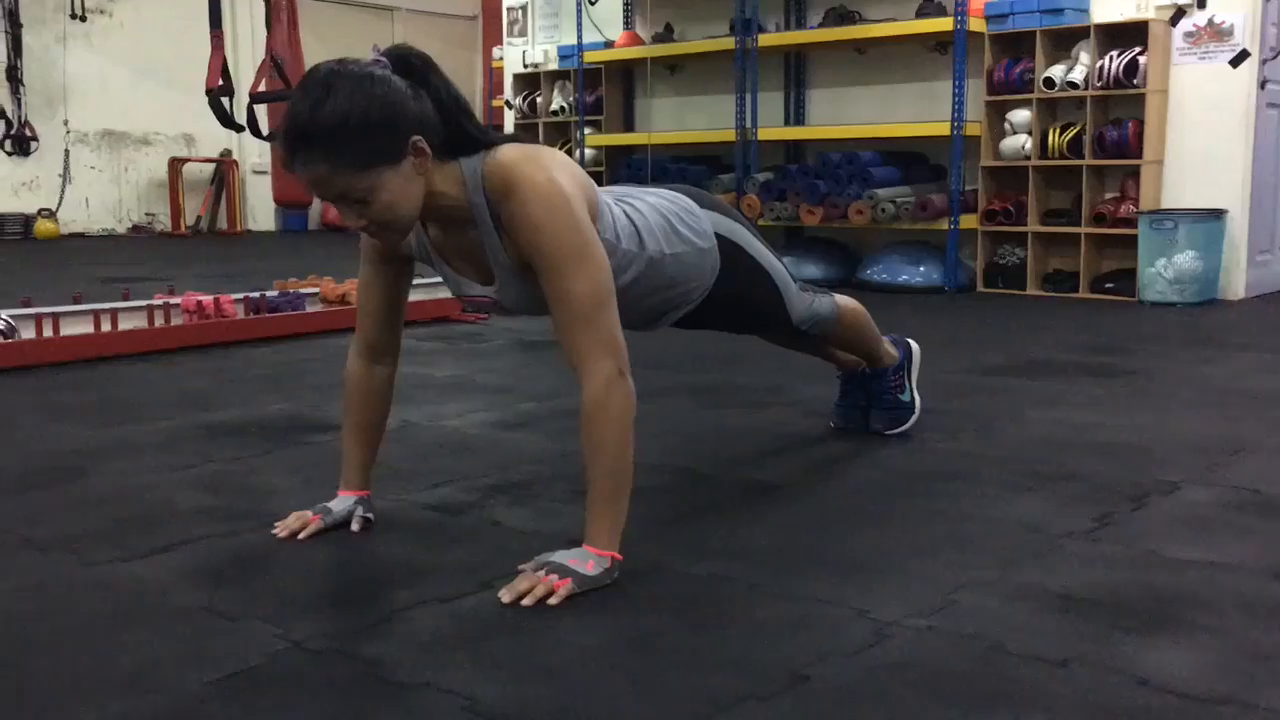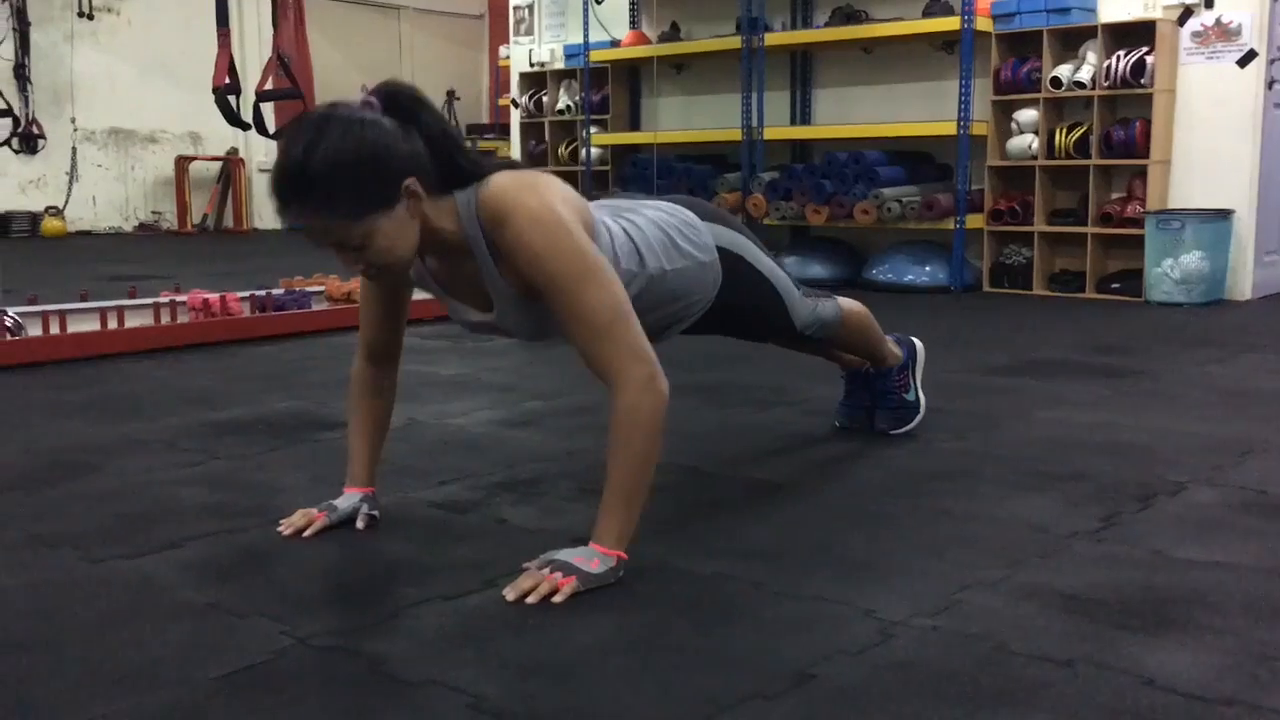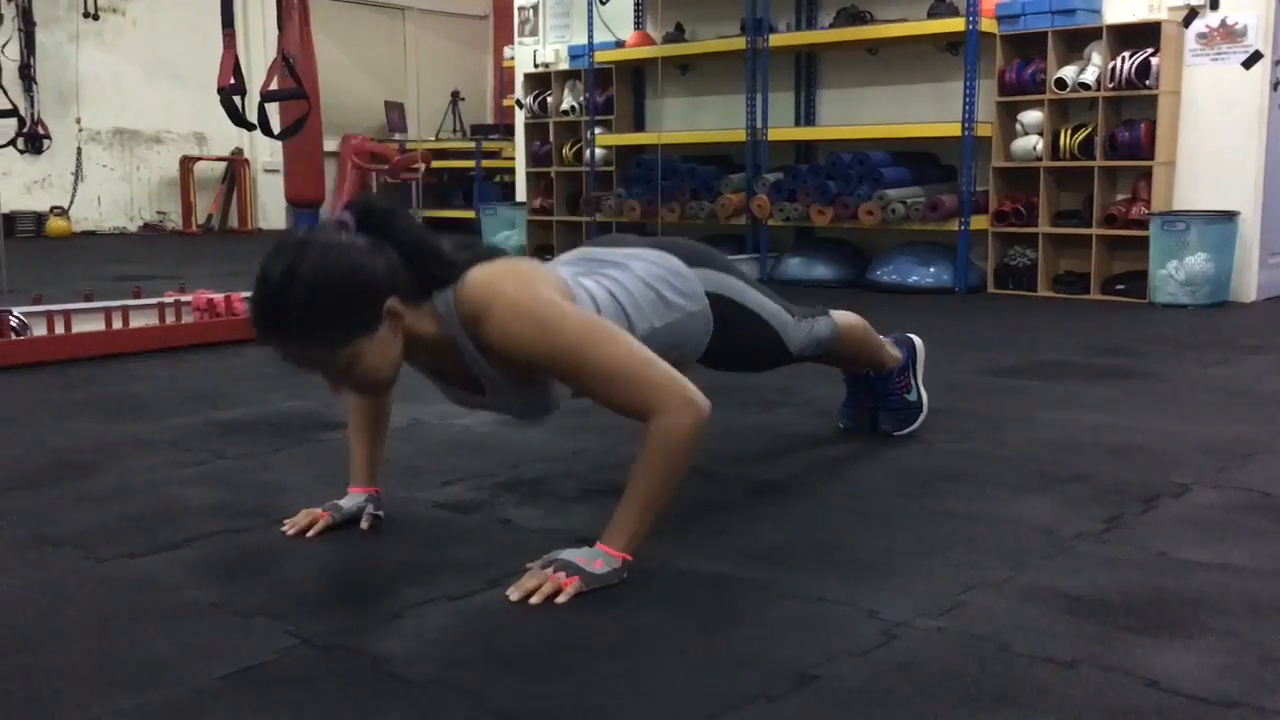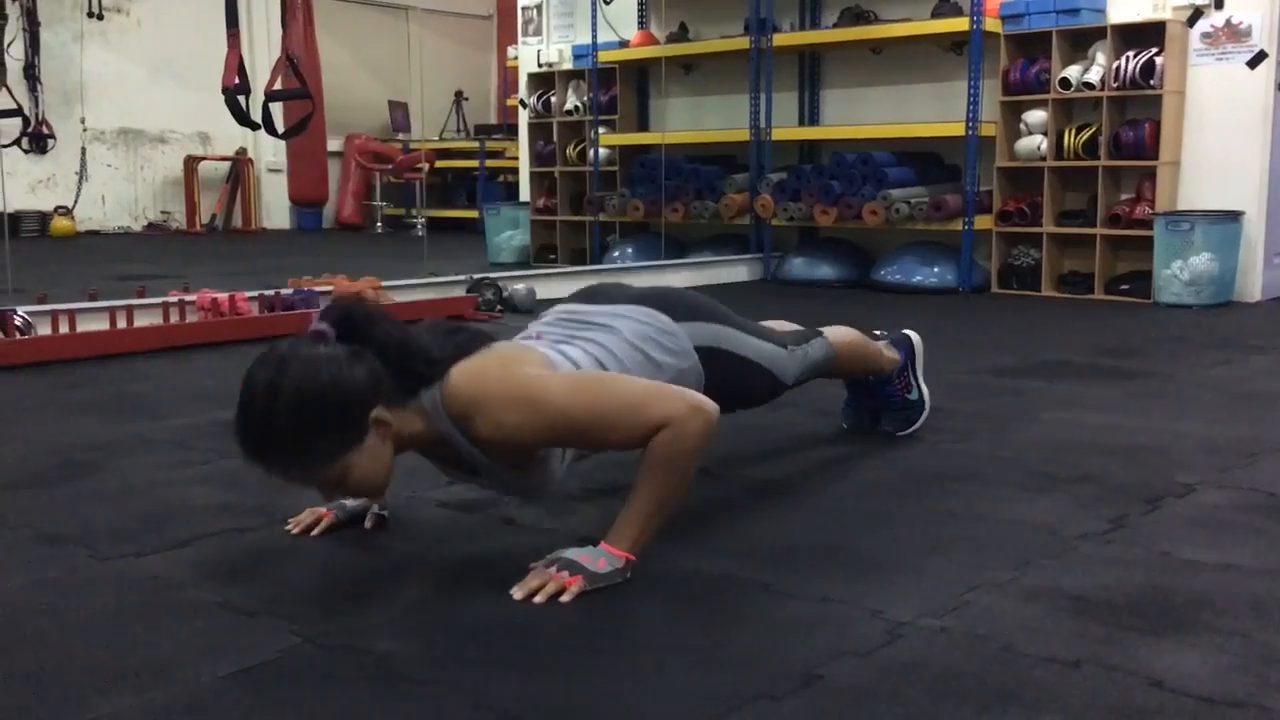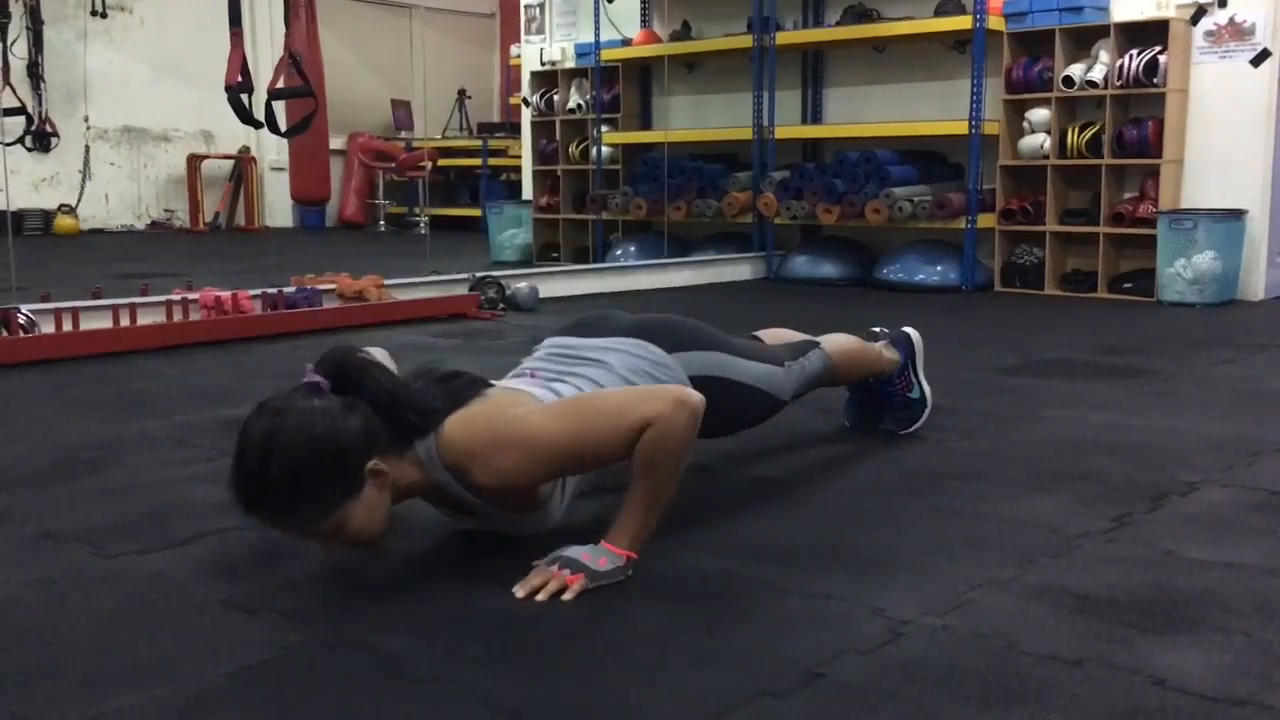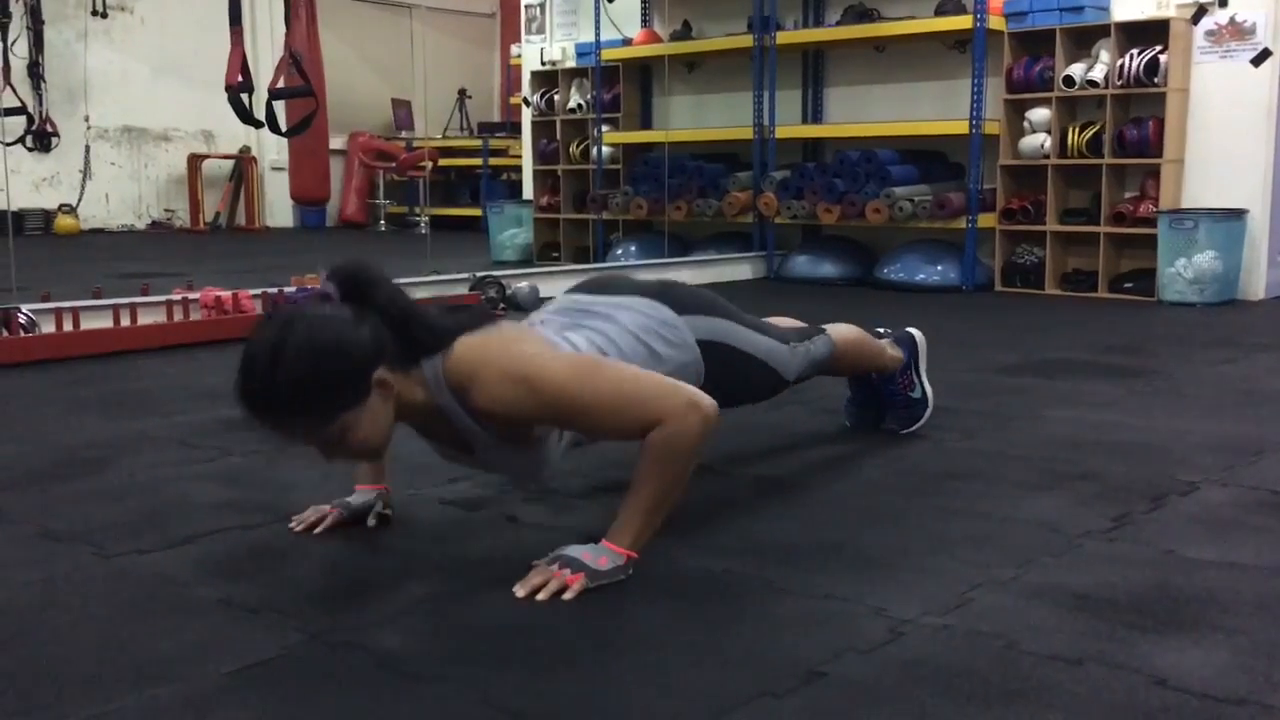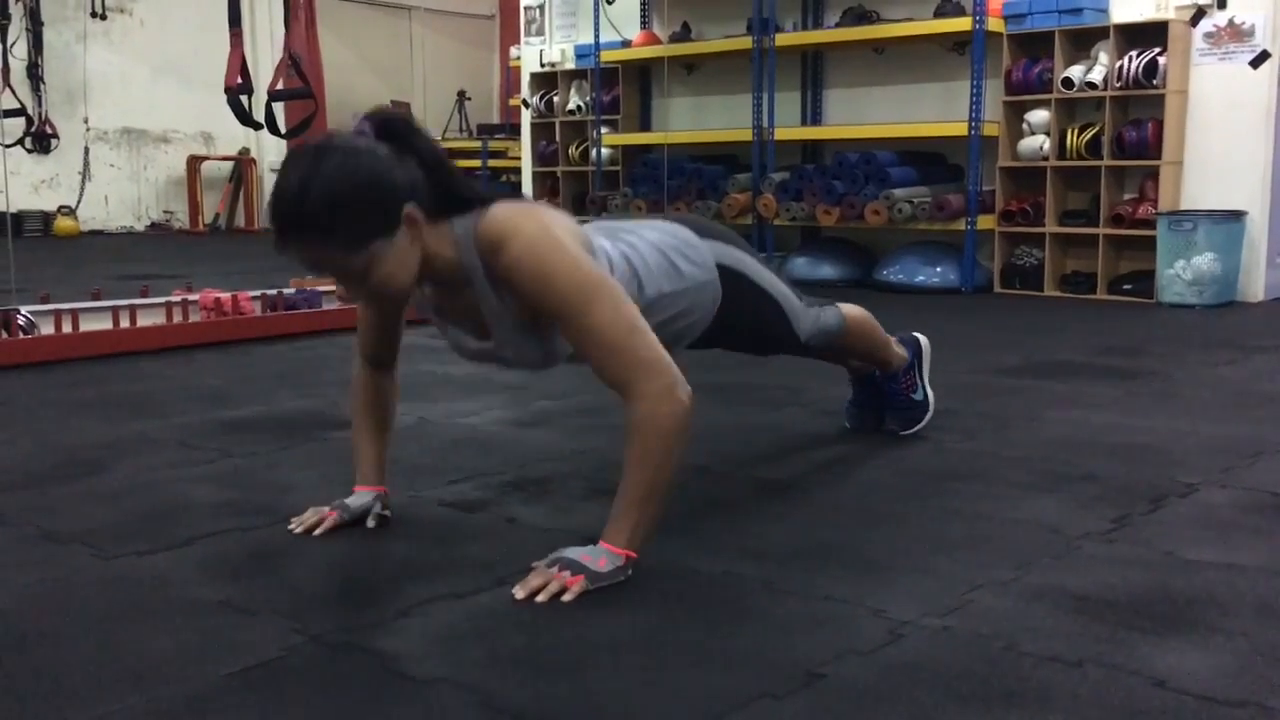
dt=0.2s
person 1, frame 1
left shoulder: (530, 189)
right shoulder: (394, 210)
left elbow: (605, 373)
right elbow: (372, 355)
left wrist: (599, 551)
right wrist: (351, 493)
left hip: (698, 246)
right hip: (643, 278)
left knee: (800, 316)
right knee: (781, 330)
left ankle: (889, 361)
right ankle: (854, 372)
person 1, frame 2
left shoulder: (526, 219)
right shoulder: (391, 227)
left elbow: (639, 383)
right elbow: (375, 361)
left wrist: (606, 550)
right wrist: (357, 489)
left hip: (698, 256)
right hip: (628, 245)
left knee: (805, 320)
right knee: (788, 334)
left ankle: (893, 358)
right ankle: (857, 370)
person 1, frame 3
left shoulder: (507, 311)
right shoulder: (384, 306)
left elbow: (682, 407)
right elbow: (368, 385)
left wrist: (610, 552)
right wrist: (360, 489)
left hip: (685, 295)
right hip: (605, 276)
left knee: (804, 338)
right knee: (794, 347)
left ankle: (893, 357)
right ankle: (868, 375)
person 1, frame 4
left shoulder: (494, 403)
right shoulder: (377, 382)
left elbow: (694, 416)
left wrist: (614, 552)
right wrist: (362, 491)
left hip: (676, 346)
right hip: (593, 324)
left knee: (794, 361)
right knee: (771, 340)
left ankle: (891, 356)
right ankle: (872, 352)
person 1, frame 5
left shoulder: (486, 450)
right shoulder: (373, 422)
left elbow: (681, 409)
right elbow: (371, 358)
left wrist: (615, 551)
right wrist: (350, 512)
left hip: (672, 370)
right hip: (585, 352)
left knee: (791, 372)
right knee: (764, 353)
left ankle: (890, 354)
right ankle: (872, 355)
person 1, frame 6
left shoulder: (494, 377)
right shoulder: (382, 357)
left elbow: (691, 411)
left wrist: (617, 549)
right wrist: (369, 487)
left hip: (677, 338)
right hip: (595, 317)
left knee: (797, 359)
right knee: (777, 349)
left ankle: (893, 354)
right ankle: (876, 355)
person 1, frame 7
left shoulder: (522, 246)
right shoulder: (396, 249)
left elbow: (663, 395)
right elbow: (373, 362)
left wrist: (616, 551)
right wrist: (369, 485)
left hip: (695, 270)
right hip: (623, 256)
left knee: (810, 329)
right knee: (798, 344)
left ankle: (901, 360)
right ankle: (866, 379)
